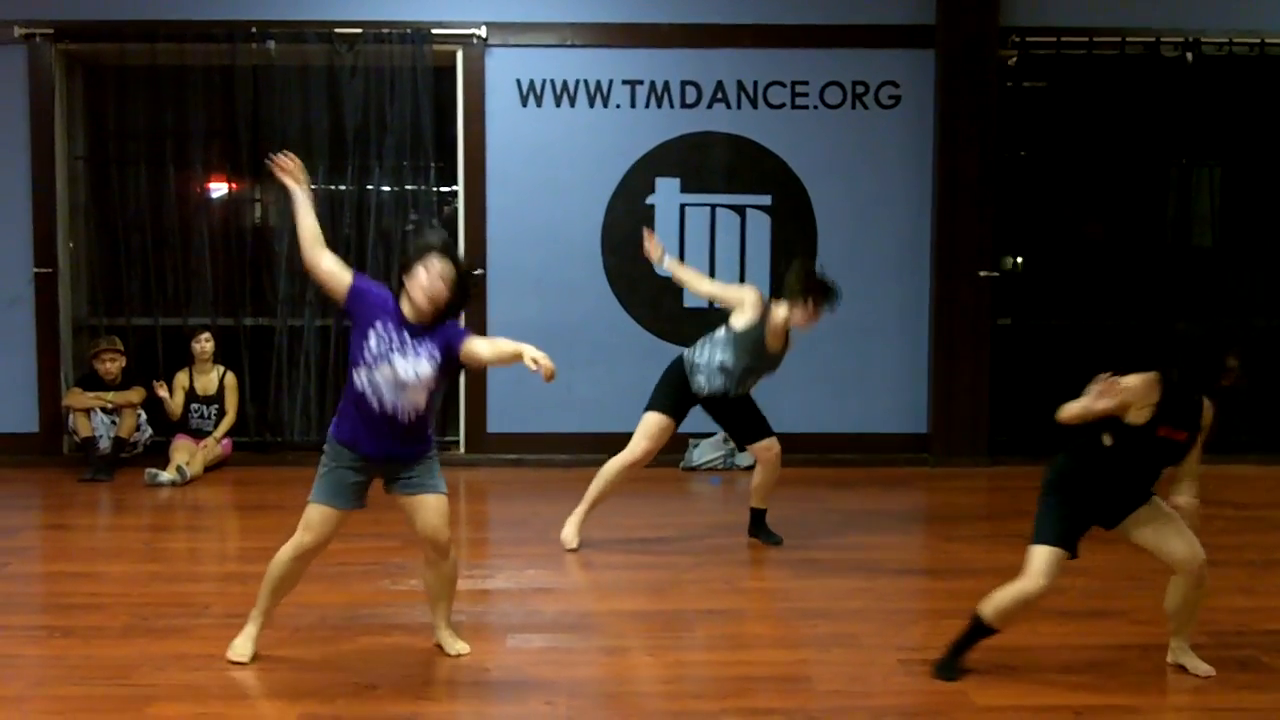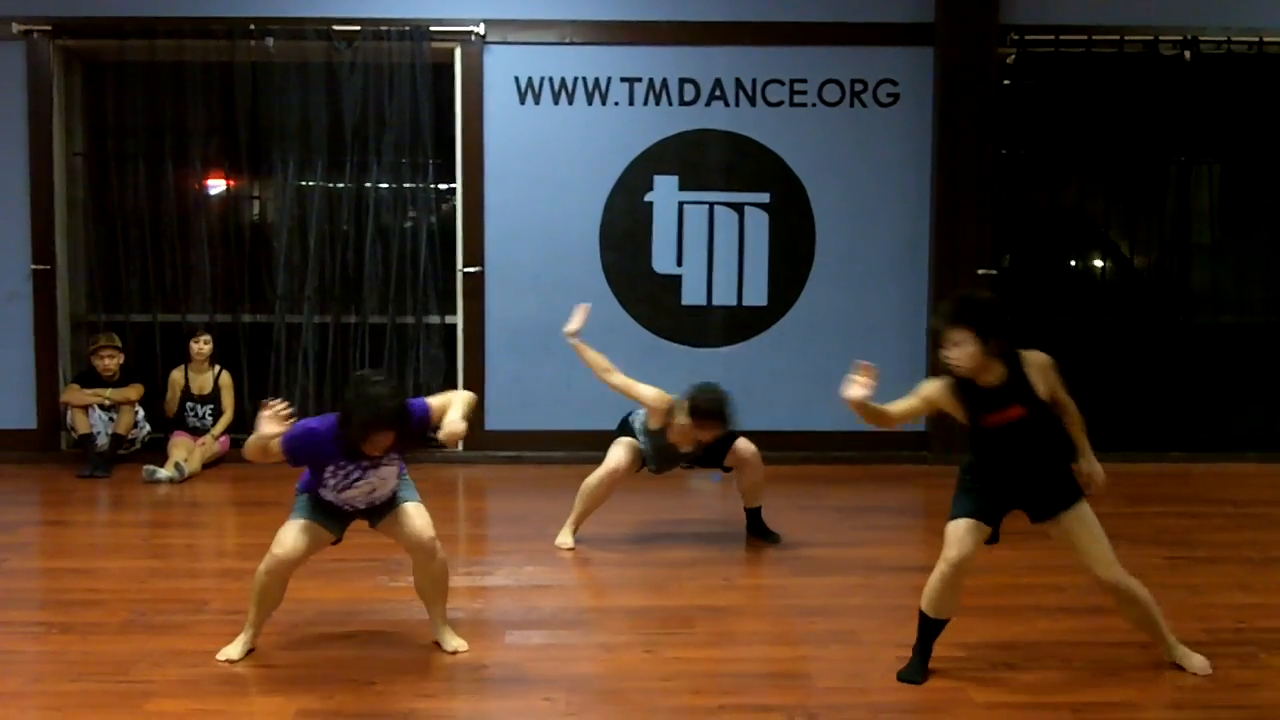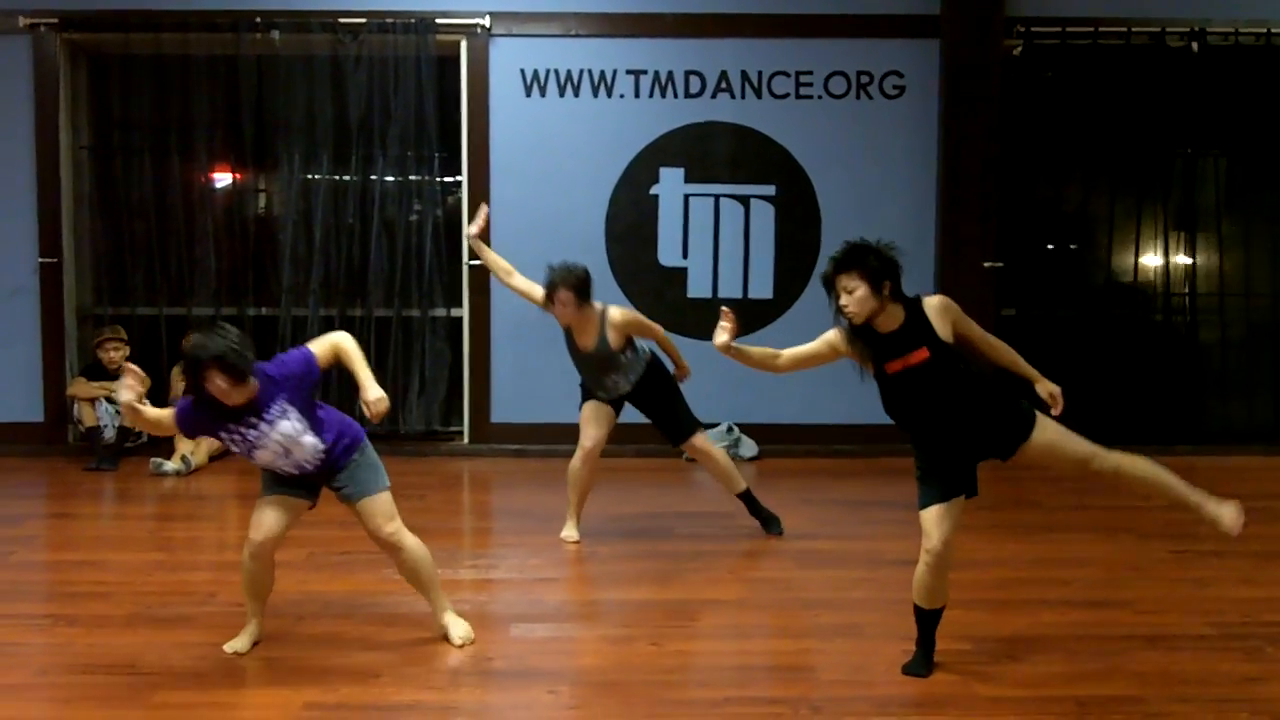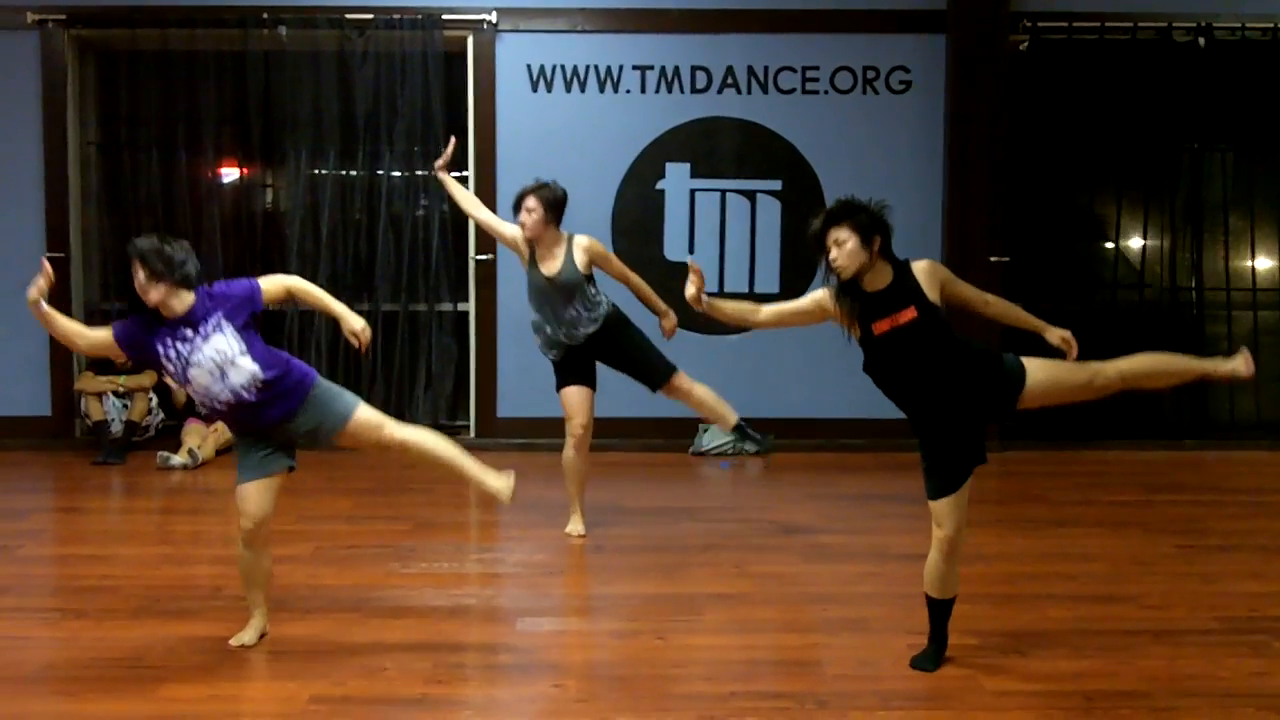
dt=0.4s
person 1, frame 1
left shoulder: (1203, 410)
right shoulder: (1145, 388)
left elbow: (1187, 469)
right elbow: (1067, 416)
left wrist: (1186, 495)
right wrist: (1092, 405)
left hip: (1125, 493)
right hip: (1074, 488)
left knee: (1192, 560)
right knee: (1034, 584)
left ankle: (1180, 649)
right ankle: (956, 651)
person 1, frame 2
left shoulder: (1035, 365)
right shoulder: (945, 390)
left elbow: (1063, 405)
right elbow: (886, 418)
left wrist: (1087, 455)
right wrist: (860, 403)
left hip: (1047, 475)
right hip: (986, 481)
left knee: (1111, 575)
right knee: (955, 557)
left ankle: (1170, 646)
right ankle: (920, 655)
person 1, frame 3
left shoulder: (936, 309)
right shoulder: (848, 340)
left elbow: (986, 343)
right elbow: (781, 360)
left wrist: (1037, 379)
right wrist: (733, 349)
left hip: (994, 415)
right hip: (939, 447)
left knee: (1100, 461)
right knee: (935, 550)
left ankle: (1205, 502)
right ankle: (924, 649)
person 1, frame 4
left shoulder: (924, 273)
right shoulder: (836, 302)
left elbow: (984, 302)
right elbow: (761, 315)
left wrist: (1045, 327)
right wrist: (704, 301)
left hip: (989, 381)
right hip: (940, 424)
left knee: (1105, 375)
right knee: (947, 539)
left ankle: (1218, 366)
right ankle: (936, 642)
person 2, frame 1
left shoulder: (447, 333)
right shoulder: (372, 301)
left elbow: (488, 351)
right elbow: (315, 258)
left wrist: (527, 352)
right wrist: (300, 193)
left hip: (413, 454)
right hip: (351, 449)
left knee: (436, 539)
right knee: (307, 542)
left ankle: (443, 627)
right ankle: (253, 627)
person 2, frame 2
left shoulder: (406, 417)
right shoulder: (315, 435)
left elbow: (461, 397)
right elbow: (256, 454)
left wrist: (453, 417)
right wrist: (265, 434)
left hip: (388, 490)
right hip: (325, 503)
left knee: (425, 541)
right knee: (279, 558)
left ankle: (441, 627)
right ankle: (248, 634)
person 2, frame 3
left shoulder: (281, 374)
right shoulder: (205, 410)
left elbow: (338, 339)
right elbow: (156, 423)
left wrist: (368, 384)
right wrist: (131, 405)
left hip: (344, 451)
right hip: (288, 473)
left knee: (390, 535)
right knee: (260, 543)
left ankle: (444, 612)
right ankle: (254, 625)
person 2, frame 4
left shoulder: (225, 298)
right shoulder: (148, 332)
left elbow: (289, 283)
right elbow: (85, 340)
left wrist: (344, 314)
right wrist: (40, 307)
left hip: (302, 396)
right hip: (255, 432)
left knee: (393, 435)
right knee: (252, 526)
left ankle: (483, 475)
right ankle: (258, 620)
person 3, frame 1
left shoulder: (785, 340)
right shoulder: (753, 303)
right elbow: (701, 286)
right wrist: (662, 259)
left hip: (728, 393)
right hip: (685, 378)
left knee: (770, 451)
right knee: (639, 453)
left ankle: (757, 523)
right ankle: (576, 520)
person 3, frame 2
left shoulder: (712, 419)
right shoulder: (664, 406)
right elbow: (610, 374)
right wrist: (575, 338)
left hip: (679, 452)
right hip: (638, 434)
left knee: (747, 454)
right knee: (613, 468)
left ankle: (755, 523)
right ankle: (570, 528)
person 3, frame 3
left shoulder: (617, 319)
right shoulder: (560, 307)
left elbow: (657, 333)
right elbow: (512, 278)
left wrist: (680, 364)
right wrist: (478, 244)
left hip: (645, 379)
right hip: (599, 387)
left knee: (698, 445)
right knee: (589, 447)
left ankle: (756, 508)
right ankle: (572, 521)
person 3, frame 4
left shoulder: (583, 246)
right shoulder: (522, 245)
left elbow: (627, 276)
right elbow: (476, 209)
left wrist: (662, 309)
right wrist: (443, 174)
left hip: (607, 330)
right hip: (567, 350)
left knee: (677, 384)
right knee: (577, 432)
left ankle: (743, 431)
right ankle: (575, 515)
